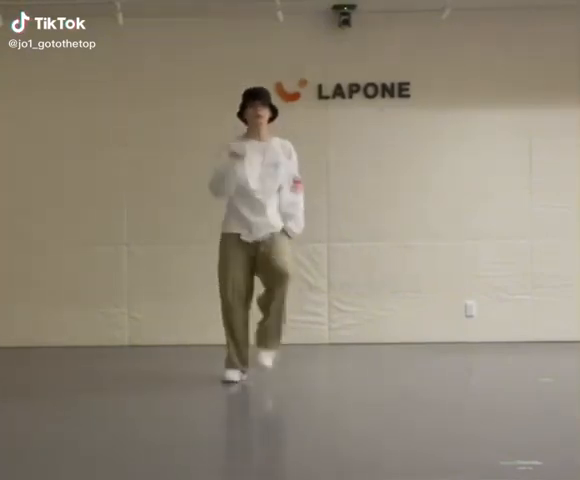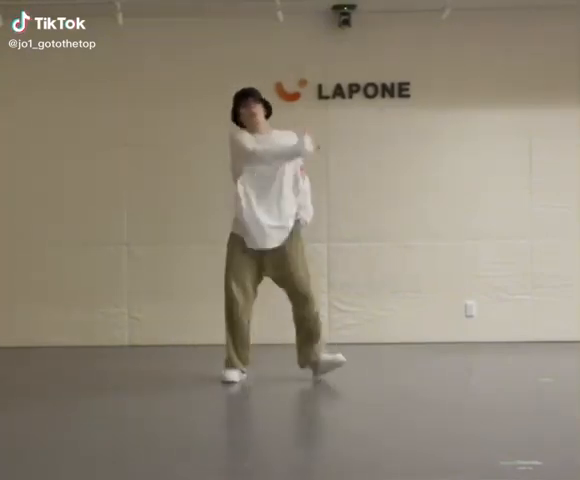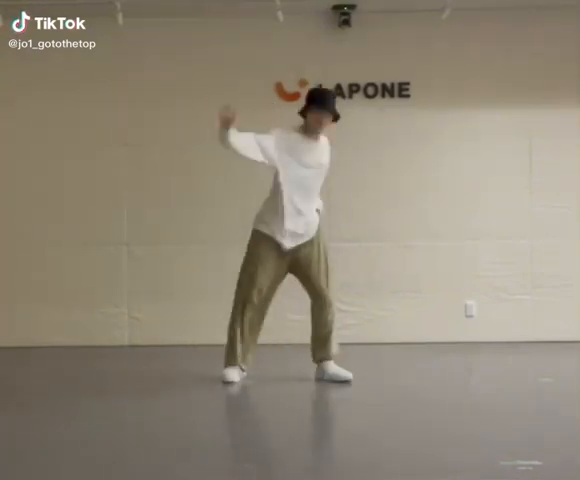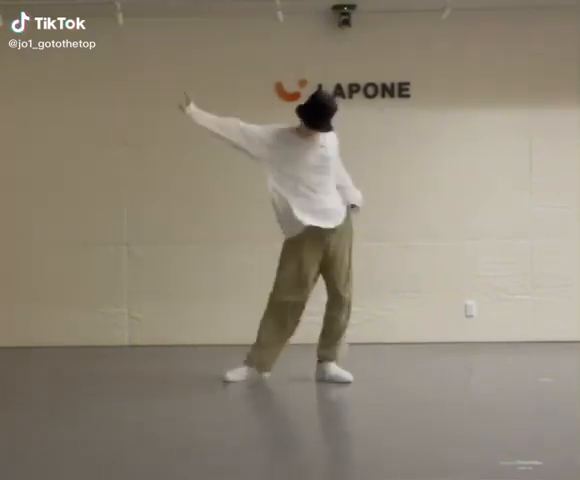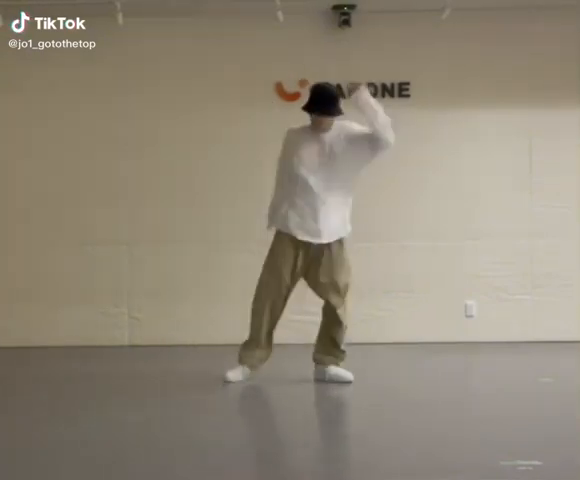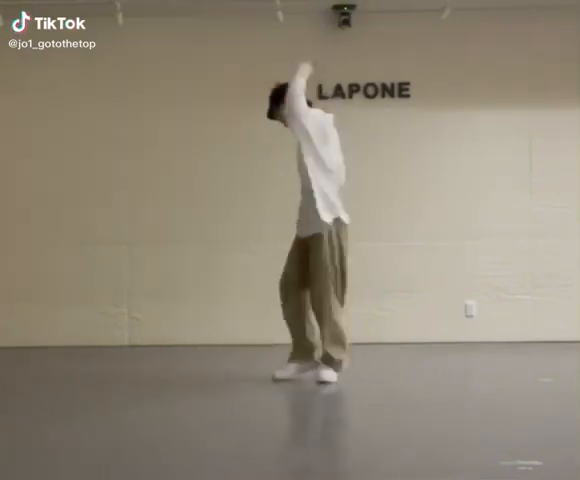
dt=0.3s
person 1, frame 1
left shoulder: (284, 149)
right shoulder: (235, 150)
left elbow: (293, 191)
right elbow: (218, 190)
left wrist: (289, 226)
right wrist: (230, 166)
left hip: (273, 231)
right hip: (235, 233)
left knee: (280, 275)
right knee: (233, 301)
left ankle: (266, 346)
right ankle: (237, 363)
person 1, frame 2
left shoulder: (289, 138)
right shoulder: (239, 139)
left elbow: (299, 180)
right elbow: (263, 155)
left wrist: (303, 215)
right wrist: (302, 145)
left hip: (285, 232)
right hip: (246, 235)
left knee: (303, 295)
right knee: (237, 301)
left ankle: (314, 358)
right ankle: (236, 364)
person 1, frame 3
left shoulder: (325, 144)
right shoulder: (283, 140)
right elbow: (249, 143)
right wrist: (228, 130)
left hip: (307, 232)
right hip: (270, 233)
left knee: (322, 296)
right knee: (250, 298)
left ankle: (325, 363)
right ankle: (236, 362)
person 1, frame 4
left shoulder: (331, 141)
right shoulder: (275, 138)
right elbow: (235, 129)
left wrist: (353, 197)
right wrist: (194, 111)
left hip: (338, 227)
right hip: (302, 232)
left knee: (341, 298)
right knee: (286, 299)
left ankle: (328, 363)
right ankle: (257, 363)
person 1, frame 5
left shoulder: (350, 135)
right shoulder: (294, 138)
left elbow: (385, 140)
left wrist: (368, 103)
right wrist: (273, 216)
left hip: (331, 235)
right hip: (291, 233)
left knee: (337, 301)
right knee: (268, 296)
left ankle: (327, 362)
right ankle: (250, 360)
person 1, frame 6
left shoulder: (320, 122)
right shoulder: (312, 126)
left elbow: (294, 106)
left wrist: (300, 76)
left hip: (327, 224)
right hip: (308, 225)
left knee: (326, 296)
right knee: (290, 288)
left ankle: (331, 360)
right ankle: (304, 356)
